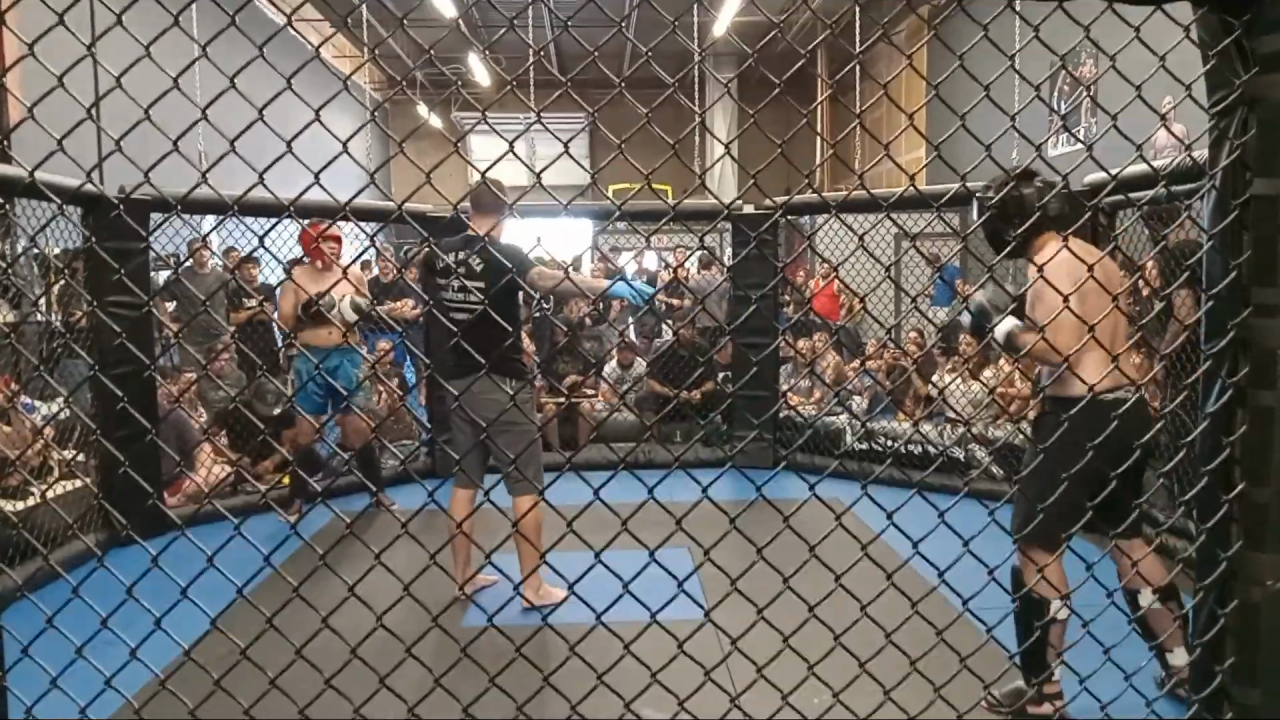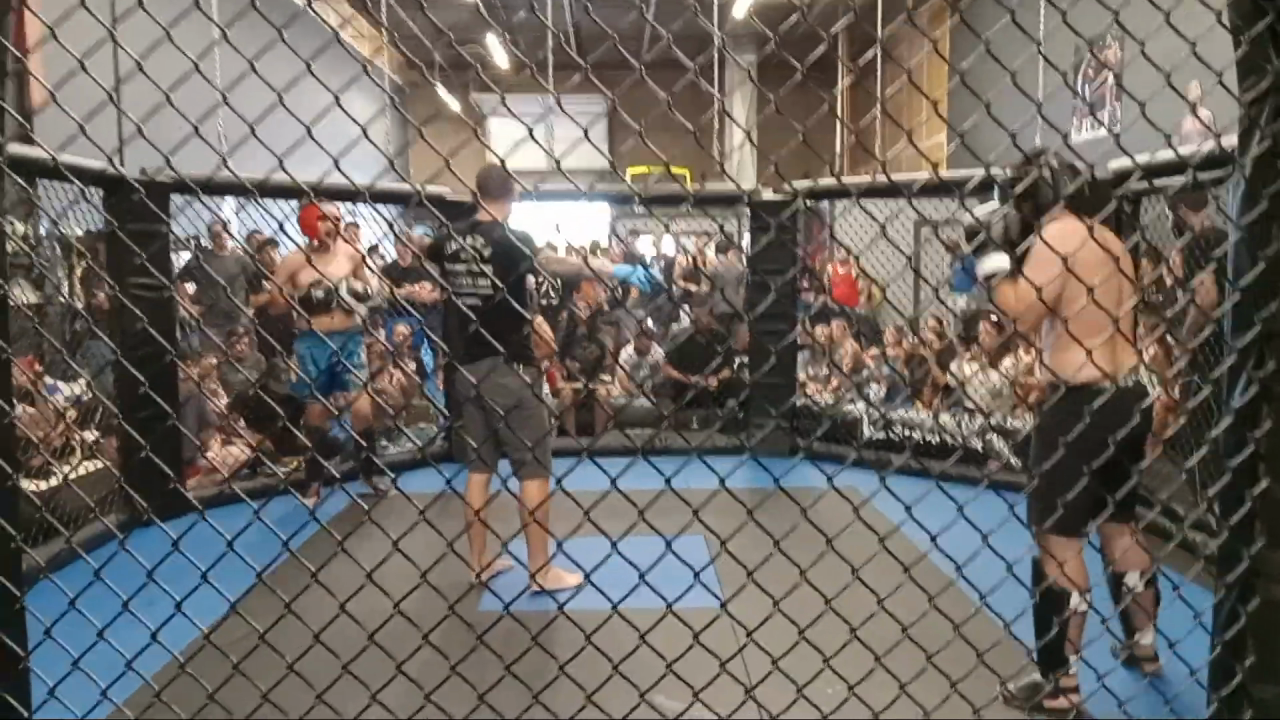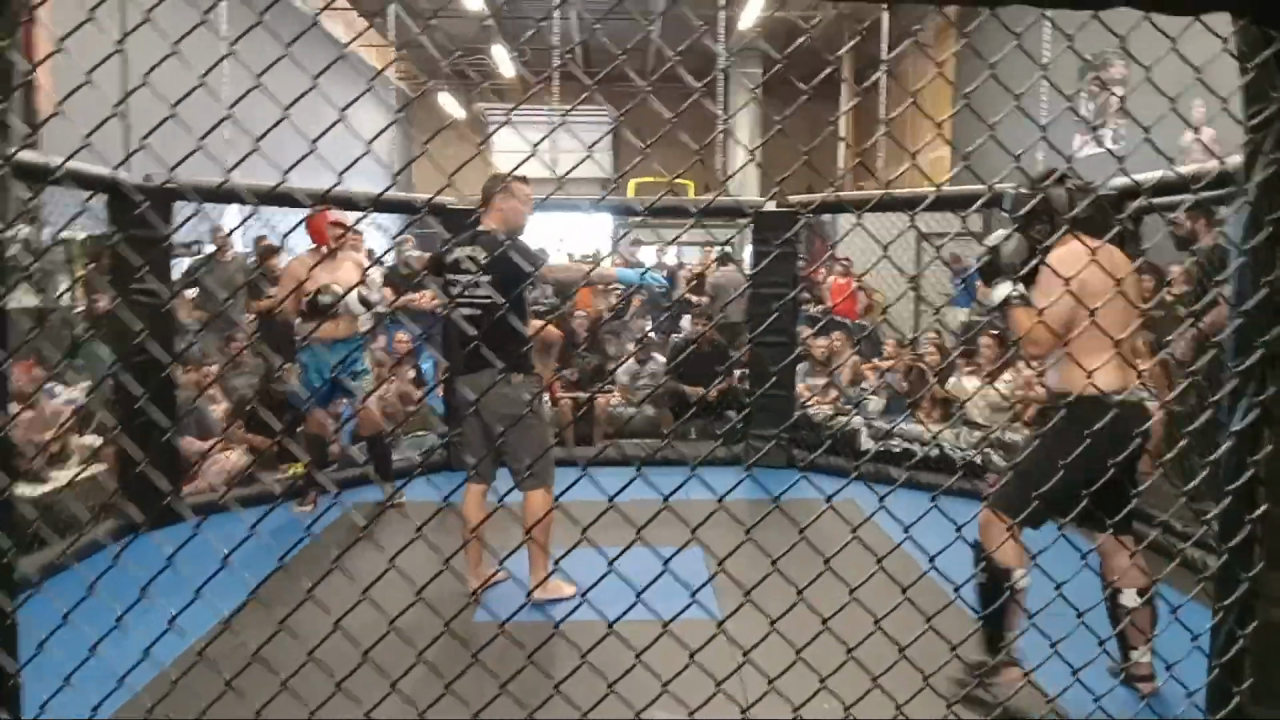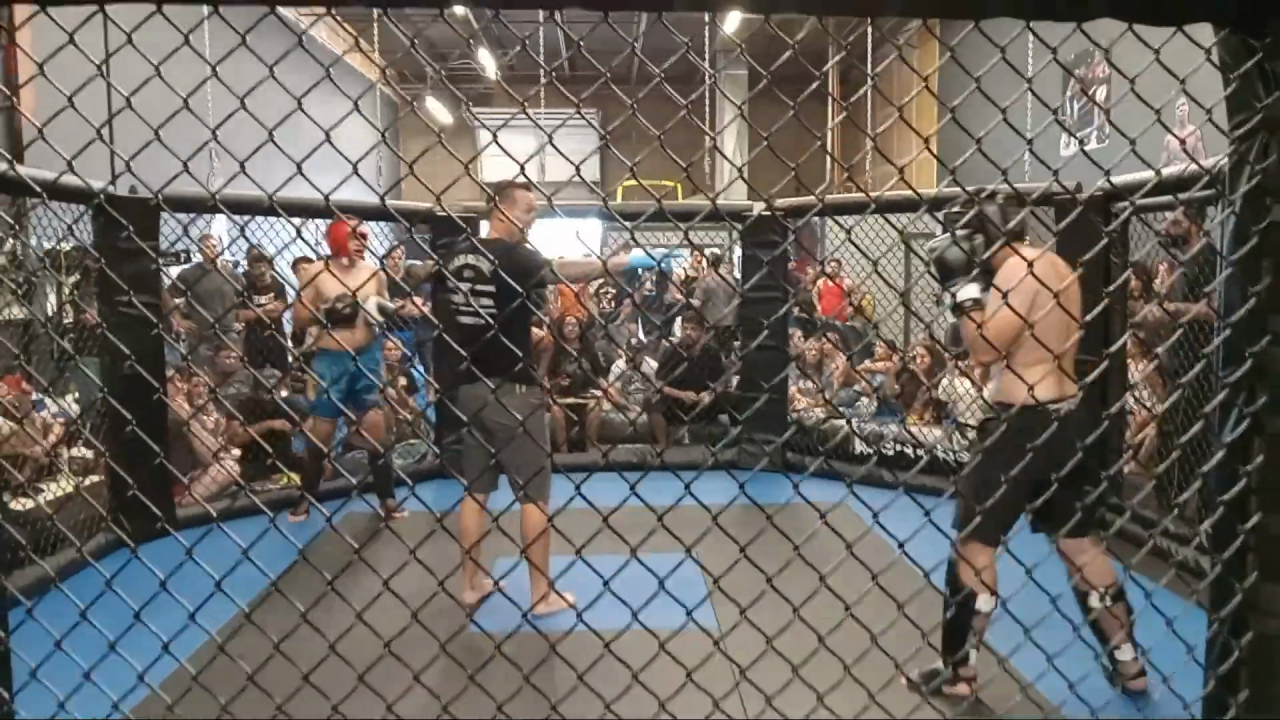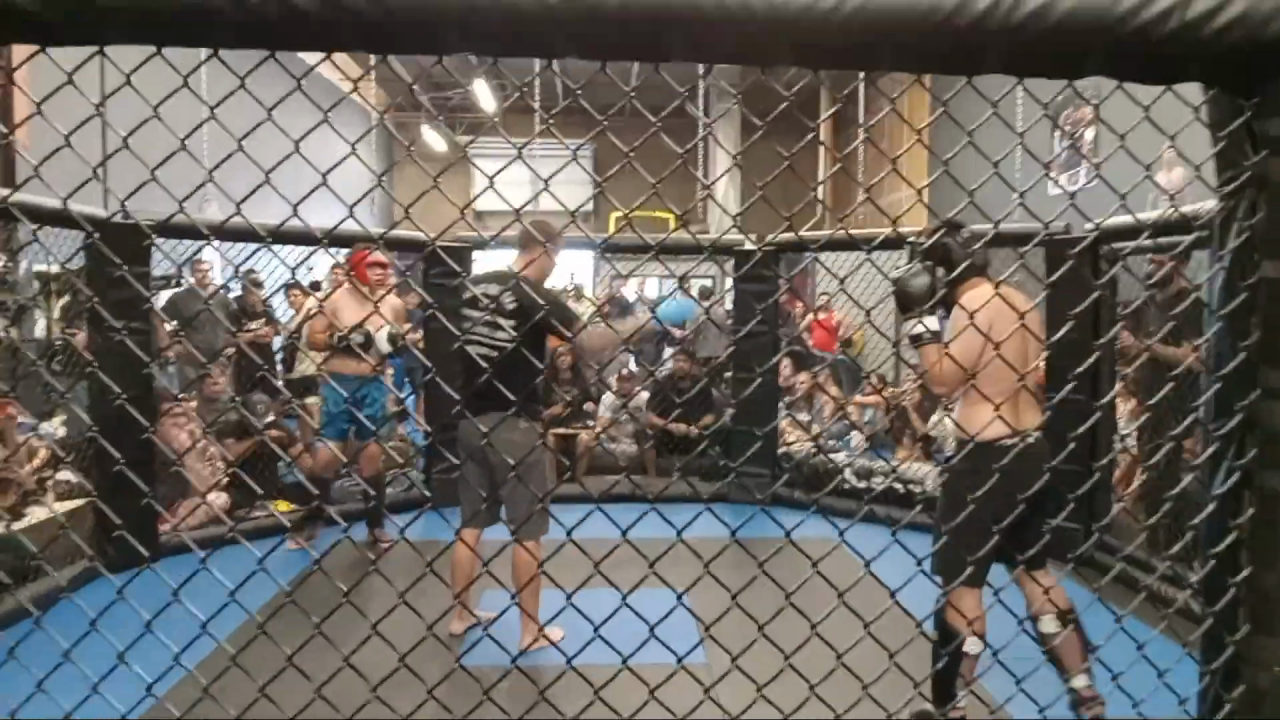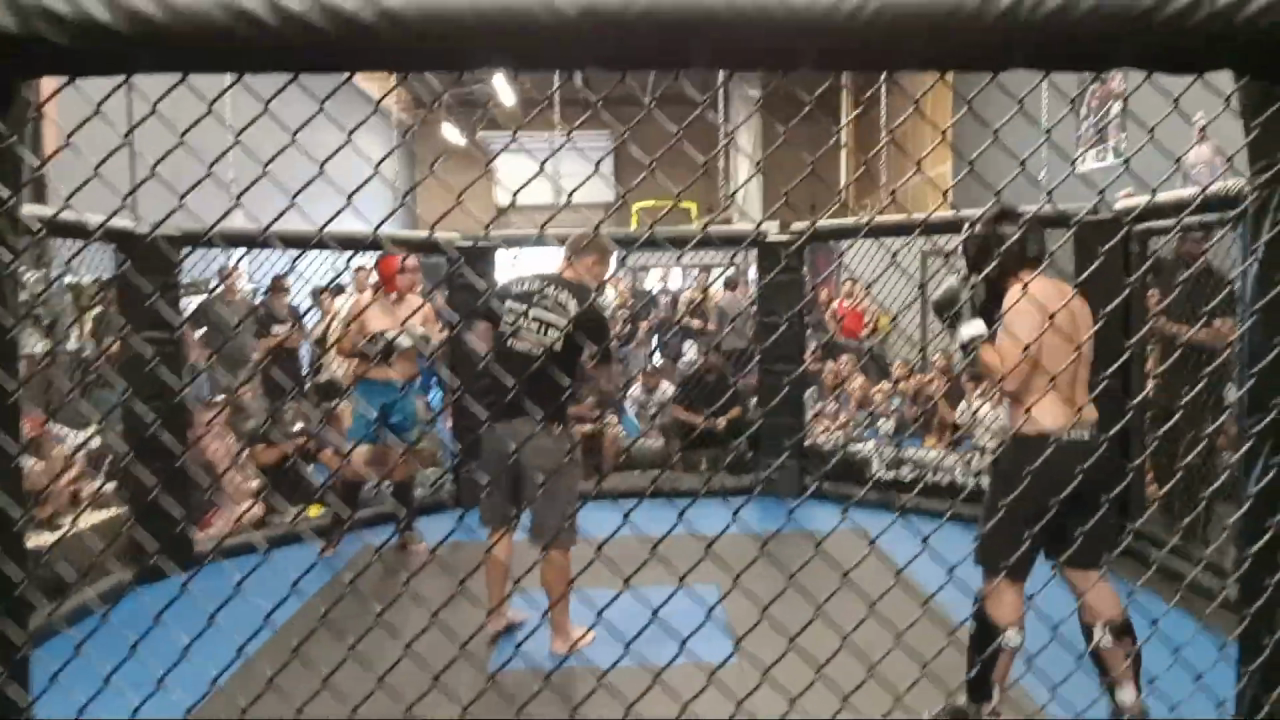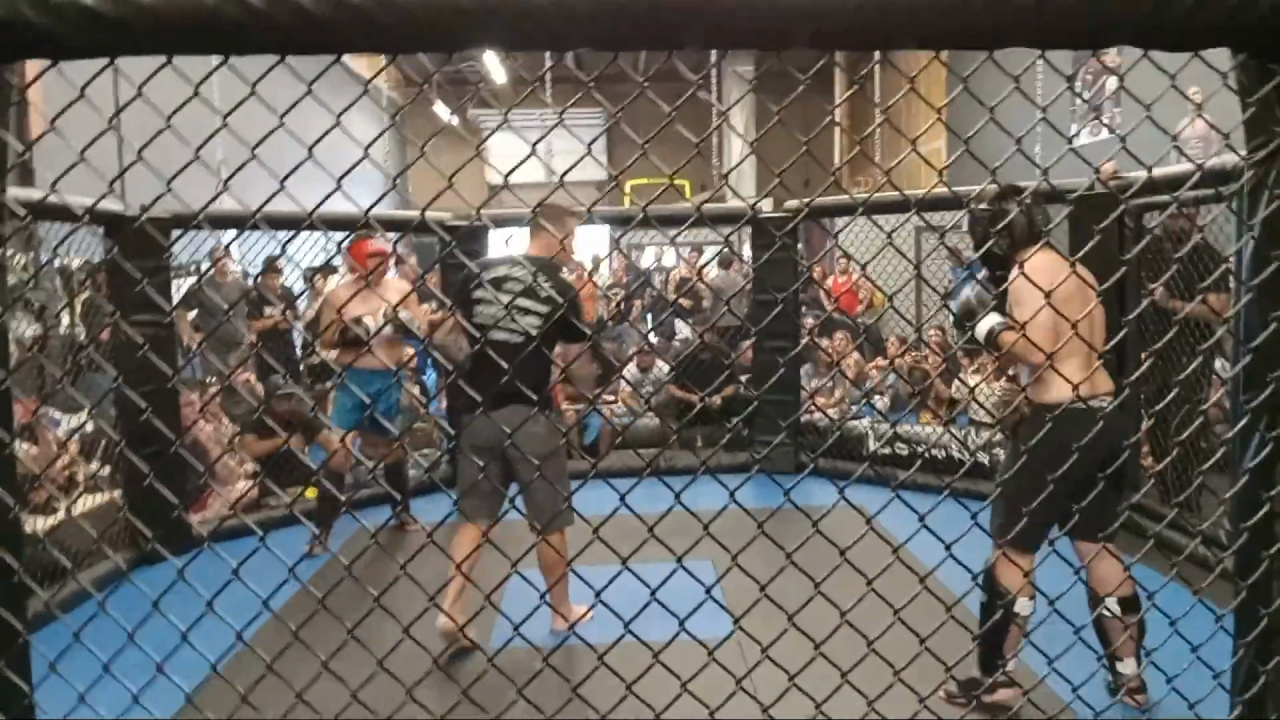
dt=0.3s
person 1, frame 1
left shoulder: (1051, 260)
right shoulder: (1096, 256)
left elbow: (1058, 347)
left wrist: (999, 325)
right wrist: (1017, 324)
left hip: (1082, 416)
right hip: (1127, 411)
left knee: (1036, 547)
right knee: (1128, 538)
right ankle: (1181, 663)
person 1, frame 2
left shoulder: (1053, 238)
right shoulder: (1107, 239)
left elbow: (1023, 320)
left wrist: (995, 259)
right wrist: (1014, 260)
left hip: (1084, 403)
right hip: (1127, 398)
left knee: (1056, 536)
right knee: (1117, 523)
right ankle: (1143, 645)
person 1, frame 3
left shoulder: (1064, 258)
right shoulder: (1115, 259)
left elbow: (1035, 343)
left wrist: (1007, 284)
right wrist: (1027, 281)
left hip: (1084, 415)
right hip: (1123, 413)
left knee: (999, 520)
right knee: (1116, 537)
left ankle: (1001, 658)
right ankle: (1140, 663)
person 1, frame 4
left shoulder: (1018, 269)
right shoulder: (1057, 267)
left elbow: (987, 348)
left wrist: (963, 285)
right wrist: (975, 284)
left hip: (1023, 423)
right hip: (1065, 420)
left knee: (974, 543)
right knee: (1078, 541)
left ankle: (957, 672)
right ankle: (1128, 664)
person 1, frame 5
left shoulder: (976, 306)
right shoulder: (1021, 303)
left elbow: (941, 380)
left wrist: (922, 318)
right wrist: (934, 316)
left hip: (988, 459)
right hip: (1029, 451)
left knee: (961, 584)
right knee: (1034, 572)
person 1, frame 6
left shoulder: (1024, 295)
right shoulder: (1071, 295)
left elbow: (1009, 379)
left wrist: (967, 326)
right wrist: (990, 321)
left hip: (1041, 452)
right hip: (1087, 448)
left knee: (1003, 579)
right knee: (1088, 574)
person 1, frame 7
left shoulder: (1030, 269)
right shoulder: (1075, 271)
left elbow: (1037, 353)
left wrist: (985, 322)
right wrist: (1003, 315)
left hip: (1059, 423)
right hip: (1102, 419)
left knee: (1012, 550)
right knee: (1098, 545)
left ankle: (996, 679)
right ankle: (1129, 676)
person 2, frame 1
left shoulder: (442, 253)
right shoulder: (503, 255)
left elbow: (421, 259)
right elbow: (548, 280)
left wrist: (424, 254)
right wrist: (613, 286)
left hip: (459, 382)
right hip: (502, 384)
left knee: (465, 479)
right knee: (526, 484)
left ankle: (463, 576)
right ankle: (533, 585)
person 2, frame 2
left shoulder: (452, 239)
right shoulder: (509, 239)
left elbow: (423, 247)
right elbow: (554, 264)
left wrist: (422, 241)
right wrist: (618, 271)
left hip: (467, 367)
right hip: (509, 367)
left knee: (478, 466)
right knee: (534, 468)
left ankle: (479, 561)
right ankle: (542, 569)
person 2, frame 3
left shoulder: (454, 251)
right shoulder: (508, 249)
left elbow: (426, 264)
right elbow: (554, 273)
right wrist: (622, 274)
left hip: (468, 377)
right hip: (510, 378)
left knee: (477, 476)
right knee: (536, 478)
left ankle: (476, 571)
right ankle: (542, 579)
person 2, frame 4
left shoulder: (453, 257)
right shoulder: (513, 258)
left elbow: (434, 290)
right elbow: (567, 270)
right wrist: (633, 259)
left hip: (469, 387)
right hip: (511, 389)
left knee: (475, 489)
right knee: (533, 492)
left ankle: (472, 583)
right ankle: (542, 593)
person 2, frame 5
left shoulder: (473, 288)
right shoulder: (537, 300)
right elbow: (594, 344)
left hip: (473, 419)
right hip: (514, 424)
left knee: (471, 523)
right knee: (528, 530)
left ankle: (461, 613)
right ankle: (532, 630)
person 2, frame 6
left shoulder: (512, 289)
right shoulder: (589, 310)
left elbow: (477, 342)
left hip: (496, 422)
right hip: (544, 429)
left knee: (499, 522)
right knee: (555, 537)
left ankle: (497, 612)
right ankle: (562, 633)
person 2, frame 7
left shoulder: (482, 273)
right shoulder: (562, 290)
left elbow: (444, 337)
right elbow: (577, 363)
left hip: (480, 411)
right hip: (529, 414)
left knee: (475, 515)
right knee: (550, 520)
left ankle: (451, 609)
right ankle: (562, 610)
person 3, frame 1
left shoulder: (1173, 256)
right shoulder: (1200, 251)
left elbow: (1184, 313)
left wrist: (1162, 357)
left hip: (1186, 362)
right hip: (1204, 355)
left knee: (1179, 438)
left ankle: (1188, 502)
person 3, frame 2
left shoulder: (1197, 242)
right shoulder: (1223, 238)
left elbow: (1206, 295)
left wrist: (1186, 340)
left hip: (1208, 348)
right hip: (1226, 344)
left knee: (1202, 421)
right knee: (1205, 421)
left ankle: (1213, 494)
right ankle: (1214, 491)
person 3, frame 3
left shoulder: (1212, 257)
right shoulder: (1207, 258)
left elbow: (1228, 308)
left wrist: (1191, 338)
left hip: (1209, 363)
right hip: (1202, 362)
left knee: (1196, 435)
right knee: (1195, 434)
left ankle: (1208, 502)
right ankle: (1203, 500)
person 3, frame 4
left shoulder: (1207, 258)
right shoulder: (1178, 263)
left elbow: (1215, 308)
left wrist: (1170, 310)
right wrist: (1157, 314)
left hip: (1197, 363)
right hip: (1178, 362)
left knee: (1181, 436)
right knee: (1189, 437)
left ankle: (1186, 509)
right ankle: (1192, 506)
person 3, frame 5
left shoulder: (1190, 305)
right shoulder: (1150, 301)
left elbow: (1194, 358)
left wrist: (1146, 346)
left hip: (1175, 406)
right hip: (1152, 402)
left knee: (1158, 481)
right knee: (1161, 479)
left ankle: (1164, 553)
right ankle: (1187, 544)
person 3, frame 6
left shoulder: (1217, 284)
right shoulder: (1165, 273)
left elbow: (1224, 338)
left wrist: (1175, 329)
left hip: (1201, 388)
right hip: (1166, 382)
left knee: (1192, 466)
right knee: (1160, 458)
left ankle: (1192, 539)
right ankle: (1176, 531)
person 3, frame 7
left shoulder: (1208, 258)
right shoulder: (1151, 247)
left elbow: (1218, 312)
left wrist: (1173, 304)
left hip: (1191, 360)
right hip: (1155, 356)
left knee: (1185, 439)
right knee: (1158, 434)
left ankle: (1186, 510)
right ankle: (1168, 504)
person 4, frame 1
left shoulder: (354, 275)
right shoulder: (296, 278)
right elbow: (284, 323)
right wrist: (305, 312)
left hip: (347, 357)
right hip: (310, 359)
left knee: (360, 426)
right knee: (306, 429)
left ankle: (377, 490)
right ankle: (297, 497)
person 4, frame 2
left shoulder: (351, 254)
right shoulder: (292, 262)
left elbow: (369, 288)
right elbow: (277, 305)
left wrist: (363, 294)
right wrist: (303, 301)
left hip: (349, 340)
right hip: (312, 343)
left knee: (362, 408)
right knee: (317, 412)
left ankle: (370, 471)
right ankle: (315, 479)
person 4, frame 3
left shoulder: (357, 262)
right shoulder: (298, 267)
left elbow: (370, 297)
right elbow: (281, 311)
left wrist: (369, 300)
right wrist: (308, 306)
left hip: (352, 347)
right hip: (315, 351)
left knee: (370, 414)
right knee: (316, 419)
left ankle: (387, 479)
right ankle: (312, 486)
person 4, frame 4
left shoulder: (375, 272)
right shoulder: (316, 273)
left elbow: (383, 308)
right elbow: (299, 316)
left wrist: (386, 311)
right wrist: (328, 312)
left hip: (367, 356)
right hip: (330, 359)
left knee: (375, 425)
right knee: (321, 430)
left ankle: (386, 496)
right ankle: (307, 495)
person 4, frame 5
left shoulder: (393, 304)
right shoulder: (334, 299)
left elbow: (400, 340)
right elbow: (312, 338)
left wrist: (397, 343)
right wrist: (340, 340)
left hip: (374, 386)
right hip: (337, 385)
left knee: (372, 456)
right knee: (325, 457)
left ankle: (376, 525)
right ankle: (310, 520)
person 4, frame 6
left shoulder: (421, 307)
right shoulder: (363, 306)
left elbow: (434, 347)
right elbow: (342, 346)
left wrist: (424, 342)
right wrist: (366, 348)
left hip: (405, 392)
right hip: (368, 390)
left knee: (404, 462)
right knee: (357, 460)
left ankle: (406, 529)
person 4, frame 7
left shoulder: (402, 289)
right shoulder: (339, 294)
left elbow: (421, 328)
right elbow: (324, 339)
left wrist: (407, 325)
right wrist: (344, 336)
left hip: (391, 378)
right hip: (352, 379)
left knee: (393, 447)
left ankle: (402, 509)
